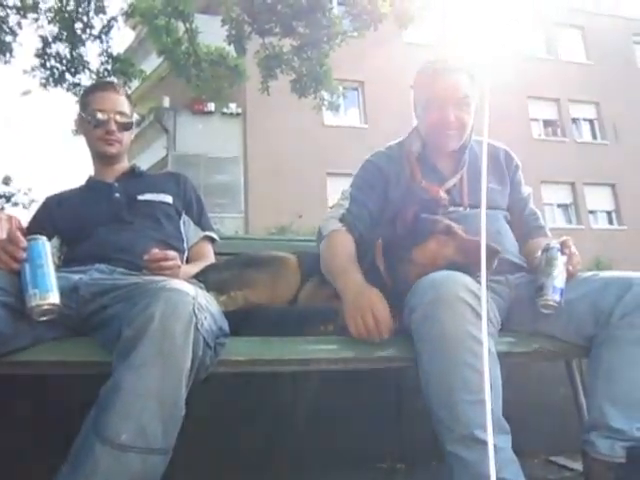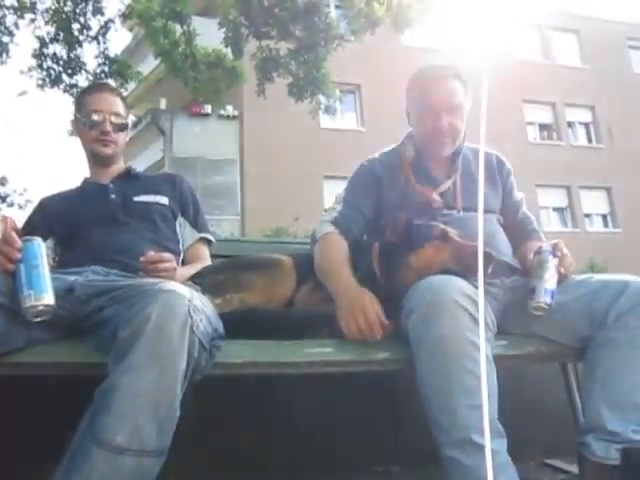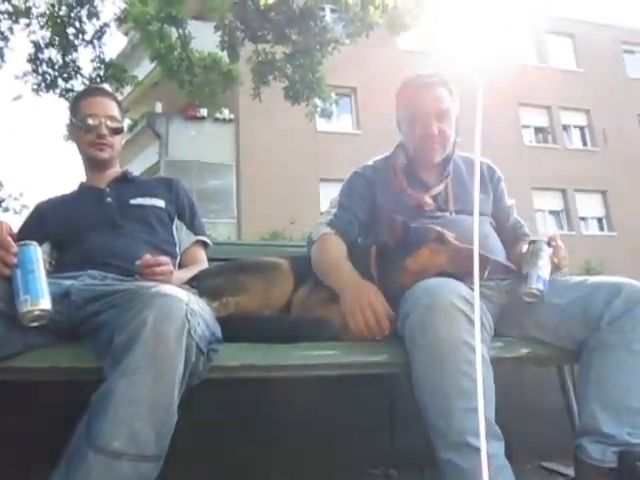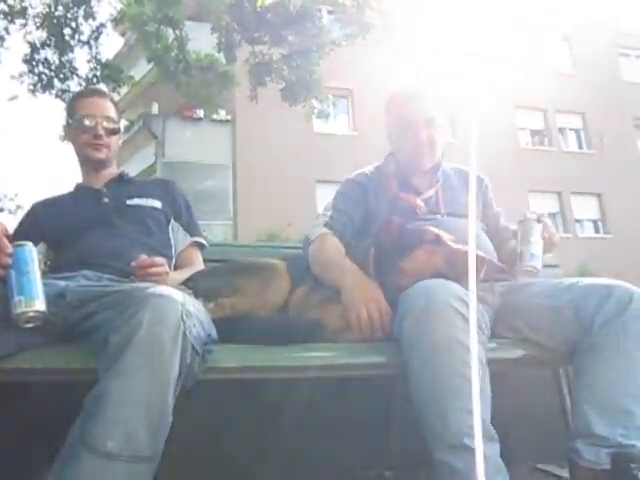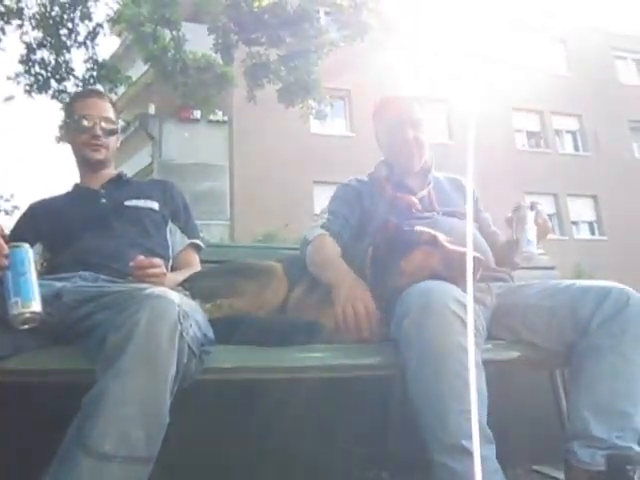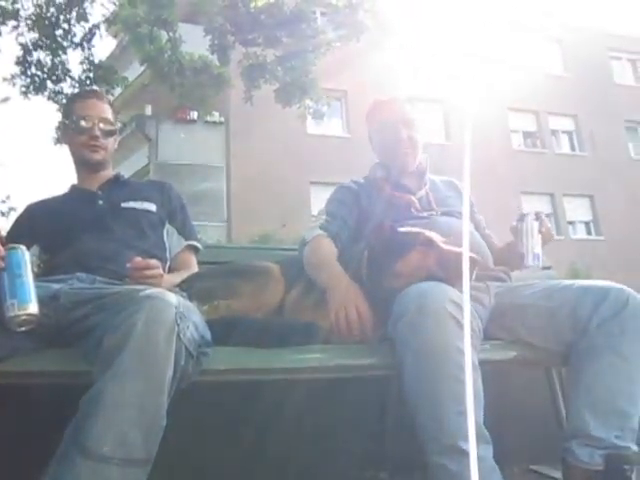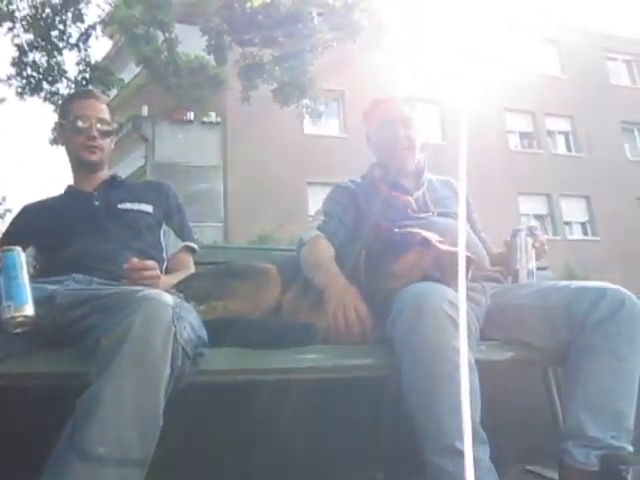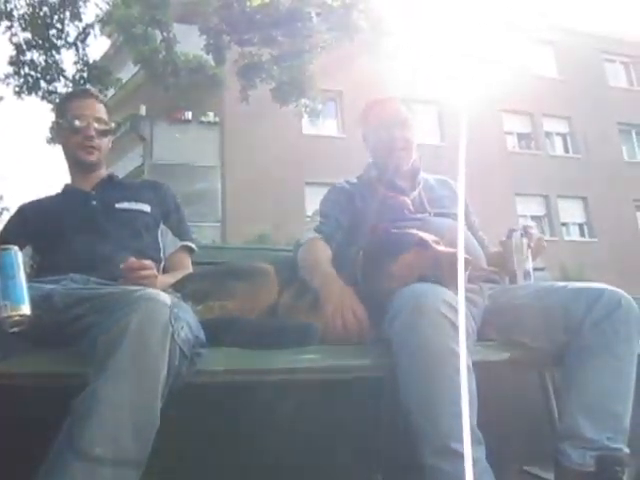
dt=0.2s
person 1, frame 1
left shoulder: (500, 159)
right shoulder: (385, 166)
left elbow: (531, 231)
right elbow: (338, 229)
right wrist: (354, 288)
left hip: (518, 286)
right hip: (441, 289)
right knee: (451, 294)
person 1, frame 2
left shoulder: (493, 165)
right shoulder: (378, 172)
left elbow: (524, 234)
right elbow: (331, 233)
right wrist: (346, 289)
left hip: (513, 289)
right hip: (439, 292)
right knee: (446, 300)
person 1, frame 3
left shoulder: (483, 172)
right shoulder: (371, 179)
left elbow: (515, 239)
right elbow: (325, 238)
right wrist: (351, 283)
left hip: (506, 291)
right hip: (434, 294)
right knee: (443, 301)
person 1, frame 4
left shoulder: (469, 180)
right shoulder: (364, 187)
left elbow: (503, 249)
right elbow: (321, 241)
right wrist: (352, 277)
left hip: (498, 290)
right hip: (428, 294)
right knee: (440, 301)
person 1, frame 5
left shoulder: (457, 186)
right shoulder: (359, 192)
left elbow: (495, 253)
right elbow: (319, 241)
right wrist: (343, 278)
left hip: (494, 291)
right hip: (427, 297)
right knee: (437, 302)
person 1, frame 6
left shoulder: (451, 188)
right shoulder: (356, 194)
right elbow: (317, 243)
left wrist: (520, 247)
right wrist: (338, 280)
left hip: (492, 291)
right hip: (424, 295)
right knee: (434, 304)
person 1, frame 7
left shoulder: (449, 188)
right shoulder: (352, 194)
right elbow: (315, 244)
right wrist: (336, 282)
left hip: (488, 292)
right hip: (420, 297)
right knee: (432, 305)
person 1, frame 8
left shoulder: (446, 187)
right shoulder: (349, 195)
right elbow: (312, 245)
right wrist: (331, 284)
left hip: (484, 292)
right hip: (416, 299)
right knee: (429, 305)
person 2, frame 1
left shoulder: (173, 185)
right shoulder: (59, 204)
left elbow: (207, 261)
left wrist: (182, 272)
left hip: (141, 289)
right hip: (59, 288)
left knee: (176, 301)
person 2, frame 2
left shoulder: (170, 186)
right shoulder: (55, 205)
left elbow: (203, 264)
left wrist: (178, 274)
left hip: (137, 292)
right hip: (55, 290)
left knee: (171, 303)
person 2, frame 3
left shoulder: (165, 191)
right shoulder: (51, 210)
left elbow: (200, 268)
left wrist: (175, 277)
left hip: (133, 297)
right hip: (52, 295)
left knee: (167, 307)
person 2, frame 4
left shoulder: (162, 192)
right shoulder: (47, 210)
left elbow: (196, 269)
left wrist: (170, 279)
left hip: (130, 297)
right hip: (48, 295)
left knee: (163, 307)
person 2, frame 5
left shoulder: (160, 193)
right shoulder: (44, 210)
left elbow: (193, 270)
left wrist: (167, 280)
left hip: (126, 298)
right hip: (47, 295)
left knee: (161, 308)
person 2, frame 6
left shoulder: (158, 194)
right shoulder: (41, 211)
left elbow: (191, 273)
left wrist: (164, 281)
left hip: (127, 300)
right hip: (45, 297)
left knee: (158, 309)
person 2, frame 7
left shoulder: (155, 195)
right shoulder: (37, 213)
left elbow: (187, 274)
left wrist: (161, 282)
left hip: (120, 301)
right hip: (40, 299)
left knee: (154, 310)
person 2, frame 8
left shoulder: (152, 194)
right shoulder: (34, 212)
left elbow: (185, 274)
left wrist: (157, 282)
left hip: (117, 301)
right hip: (37, 297)
left knee: (151, 309)
